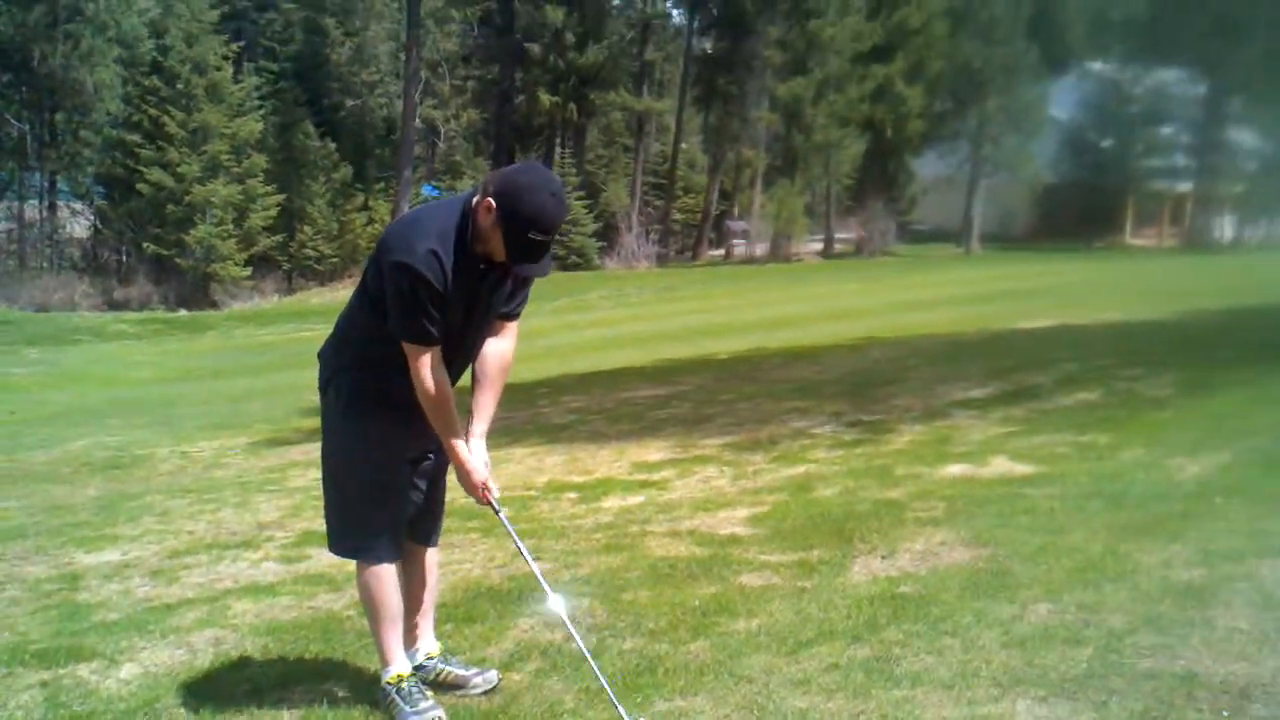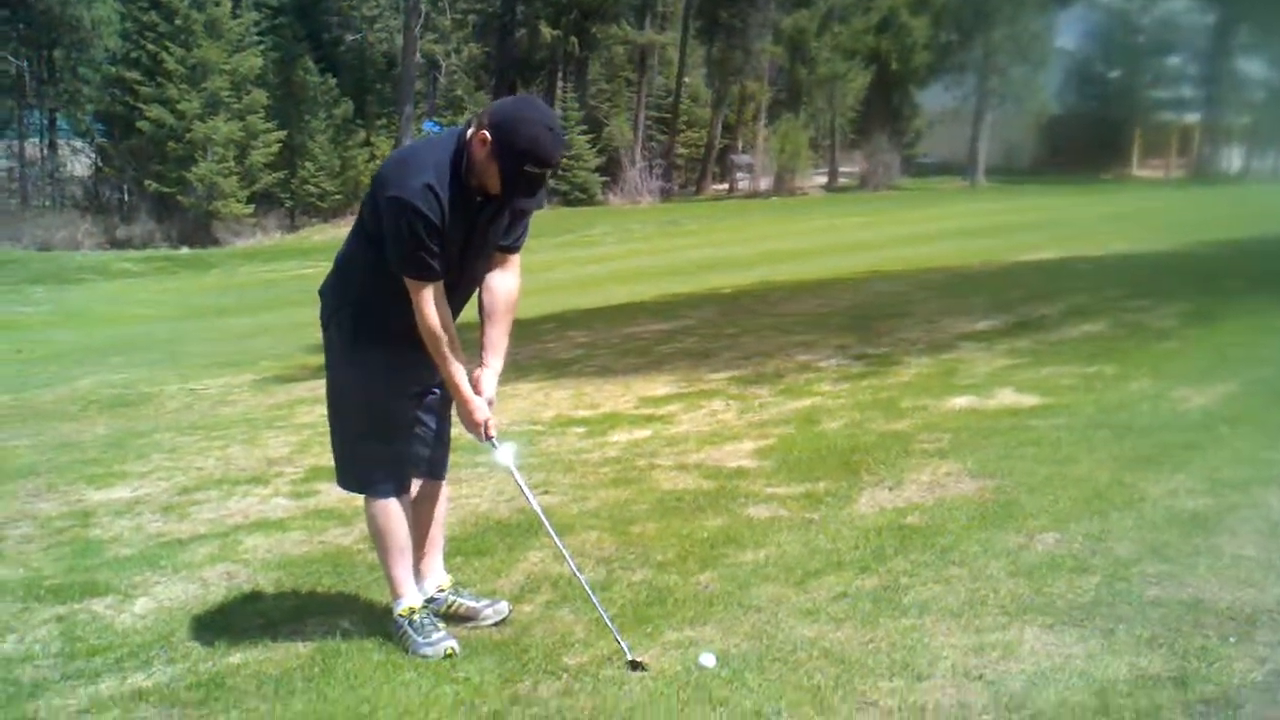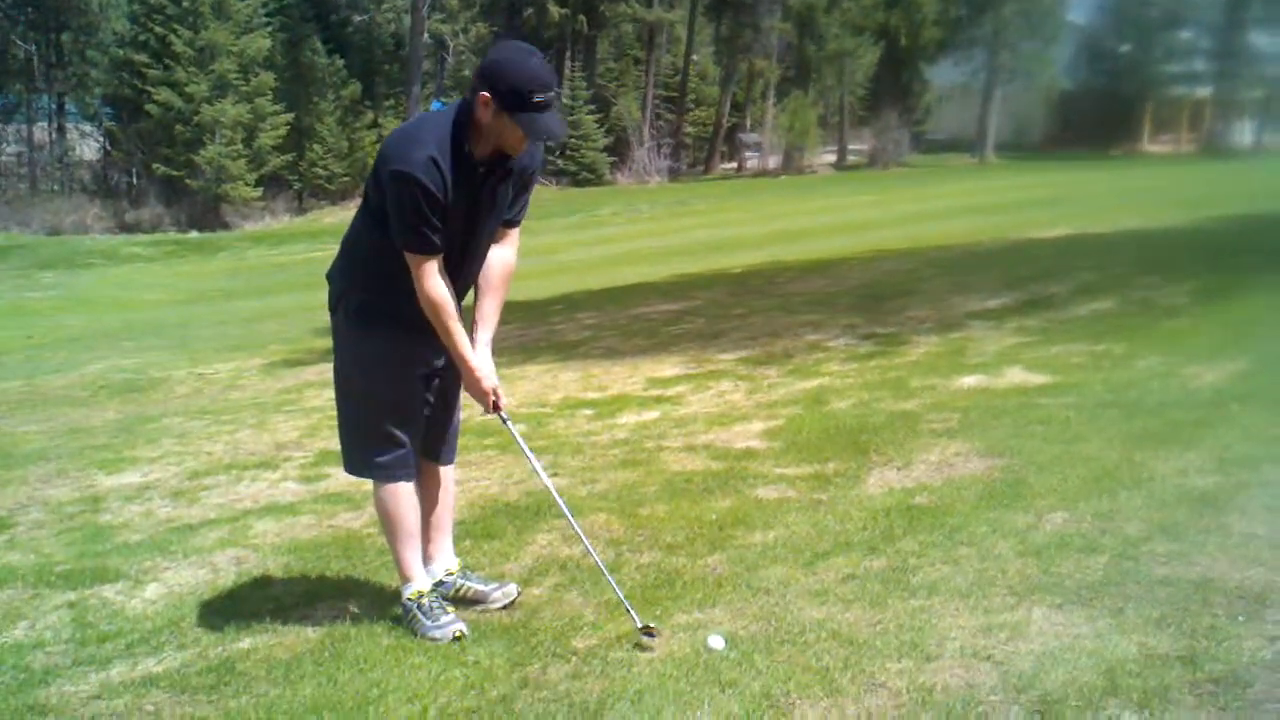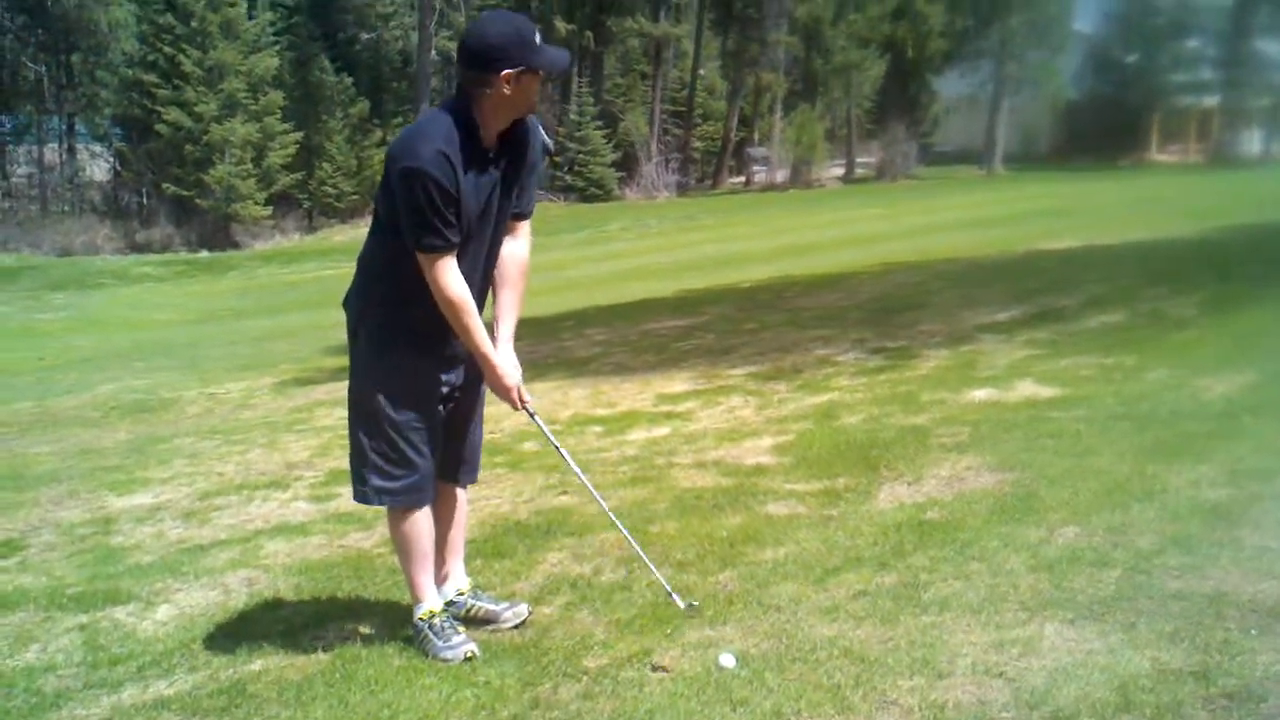
dt=0.4s
person 1, frame 1
left shoulder: (518, 241)
right shoulder: (420, 250)
left elbow: (500, 334)
right elbow: (423, 365)
left wrist: (477, 434)
right wrist: (459, 454)
left hip: (426, 396)
right hip: (366, 395)
left knee: (422, 525)
right knee: (379, 534)
left ankle: (423, 652)
right ankle: (396, 673)
person 1, frame 2
left shoulder: (516, 176)
right shoulder: (415, 185)
left elbow: (503, 269)
right elbow: (426, 300)
left wrist: (491, 370)
right wrist: (462, 391)
left hip: (430, 332)
right hip: (368, 331)
left knee: (429, 461)
right knee: (387, 468)
left ankle: (433, 586)
right ankle: (406, 606)
person 1, frame 3
left shoulder: (520, 155)
right shoulder: (417, 159)
left elbow: (502, 244)
right elbow: (425, 274)
left wrist: (482, 344)
right wrist: (468, 363)
left hip: (437, 312)
right hip: (377, 314)
left knee: (437, 445)
right knee: (394, 451)
left ankle: (442, 569)
right ankle: (415, 589)
person 1, frame 4
left shoulder: (523, 141)
right shoulder: (425, 154)
left elbow: (515, 237)
right elbow: (440, 273)
left wrist: (505, 342)
right wrist: (491, 361)
left hip: (457, 334)
right hip: (397, 337)
left knee: (454, 467)
right knee: (407, 472)
left ankle: (454, 588)
right ankle: (427, 610)
